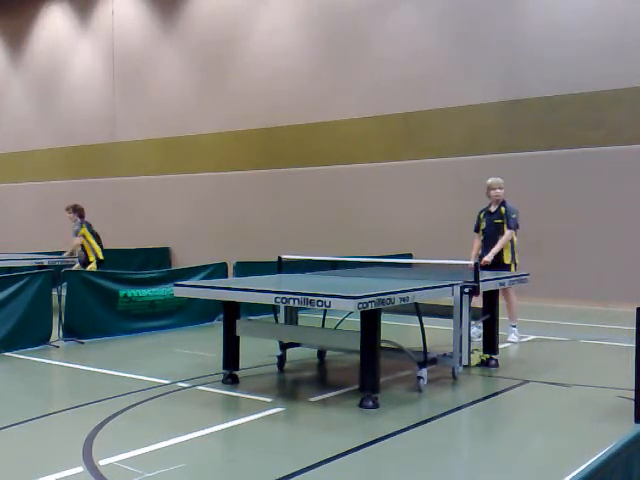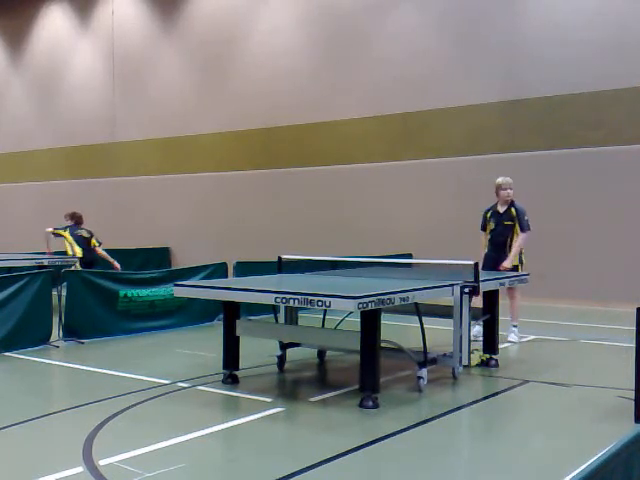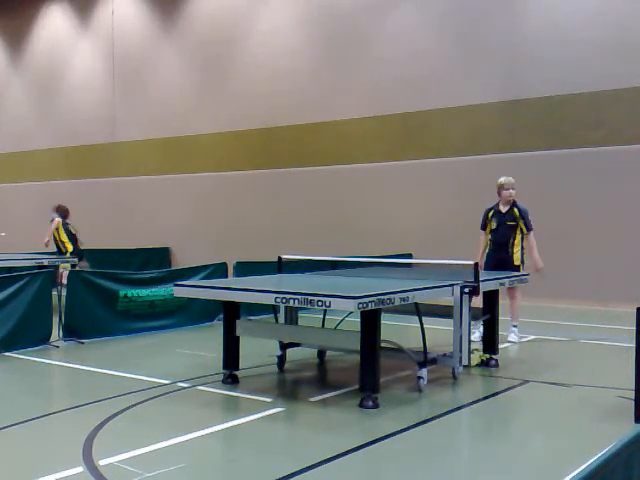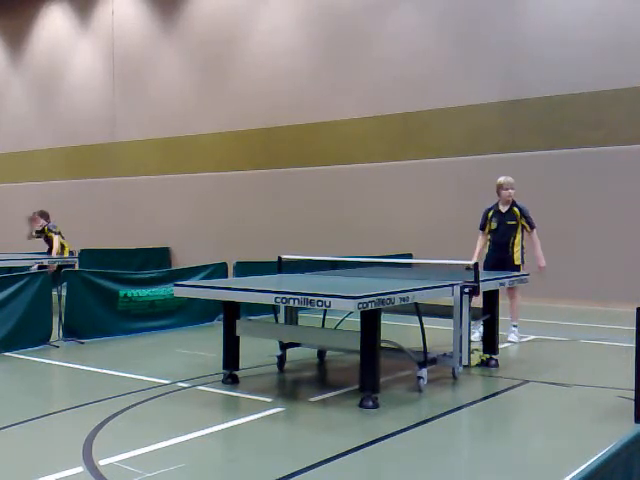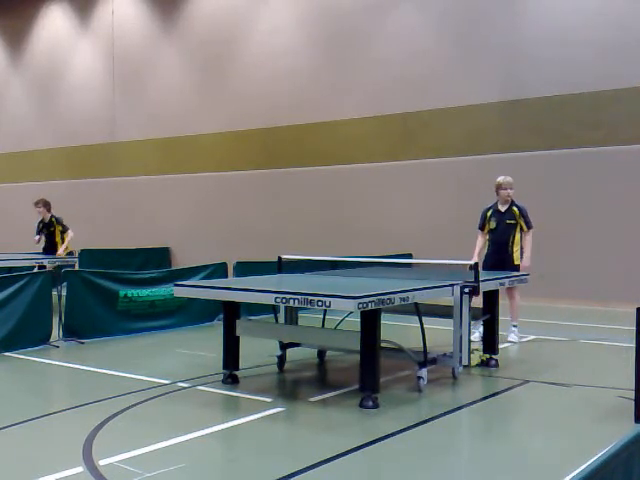
dt=0.2s
person 1, frame 1
left shoulder: (509, 210)
right shoulder: (482, 213)
left elbow: (509, 234)
right elbow: (478, 237)
left wrist: (492, 253)
right wrist: (473, 258)
left hip: (504, 259)
right hip: (485, 259)
left knee: (507, 291)
left ankle: (513, 328)
right ankle: (479, 326)
person 1, frame 2
left shoulder: (518, 211)
right shoulder: (489, 212)
left elbow: (523, 236)
left wrist: (510, 258)
right wrist: (485, 256)
left hip: (511, 259)
right hip: (492, 258)
left knee: (512, 291)
left ankle: (514, 328)
right ankle: (481, 325)
person 1, frame 3
left shoulder: (520, 211)
right shoulder: (490, 212)
left elbow: (529, 235)
right elbow: (485, 235)
left wrist: (536, 259)
right wrist: (480, 257)
left hip: (513, 258)
right hip: (492, 258)
left knee: (513, 291)
left ankle: (514, 328)
right ankle: (481, 326)
person 1, frame 4
left shoulder: (520, 211)
right shoulder: (489, 212)
left elbow: (532, 233)
right elbow: (483, 235)
left wrist: (540, 257)
right wrist: (475, 257)
left hip: (513, 258)
right hip: (492, 258)
left knee: (512, 291)
left ankle: (514, 328)
right ankle: (481, 326)
person 1, frame 5
left shoulder: (519, 210)
right shoulder: (488, 211)
left elbow: (527, 234)
right elbow: (482, 235)
left wrist: (526, 257)
right wrist: (475, 256)
left hip: (512, 259)
right hip: (491, 258)
left knee: (512, 290)
left ankle: (514, 328)
right ankle: (481, 326)
